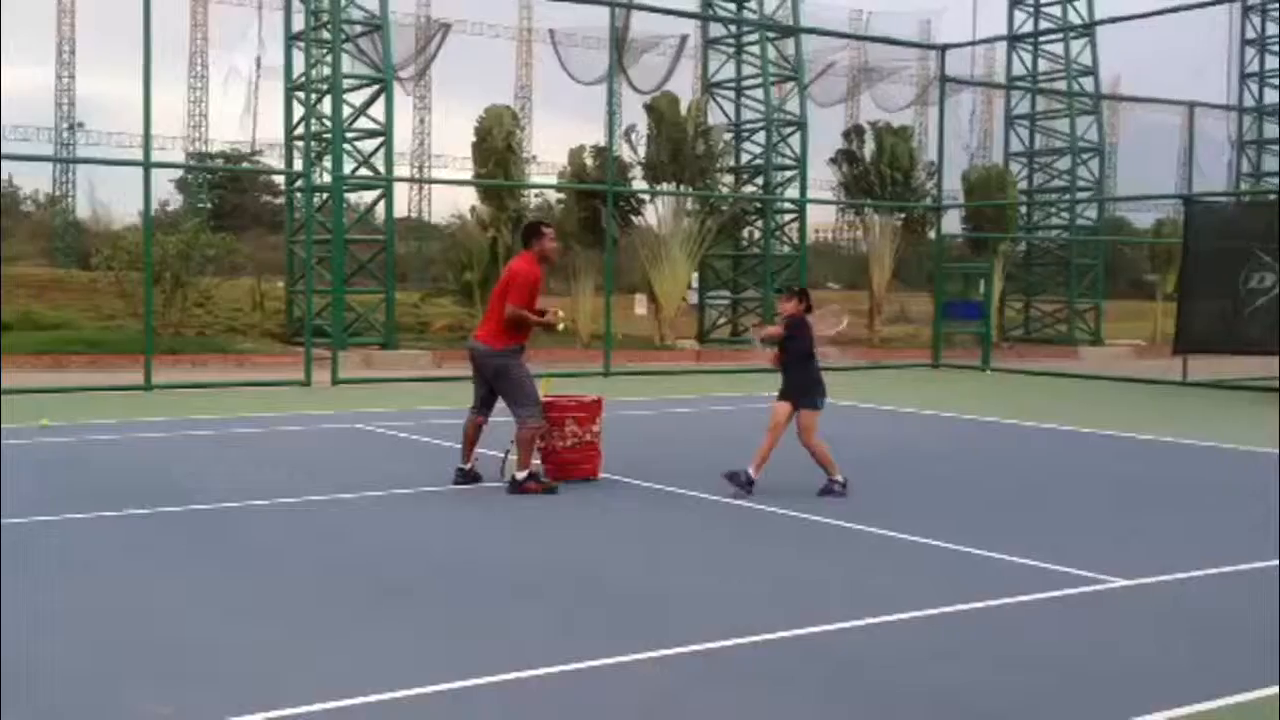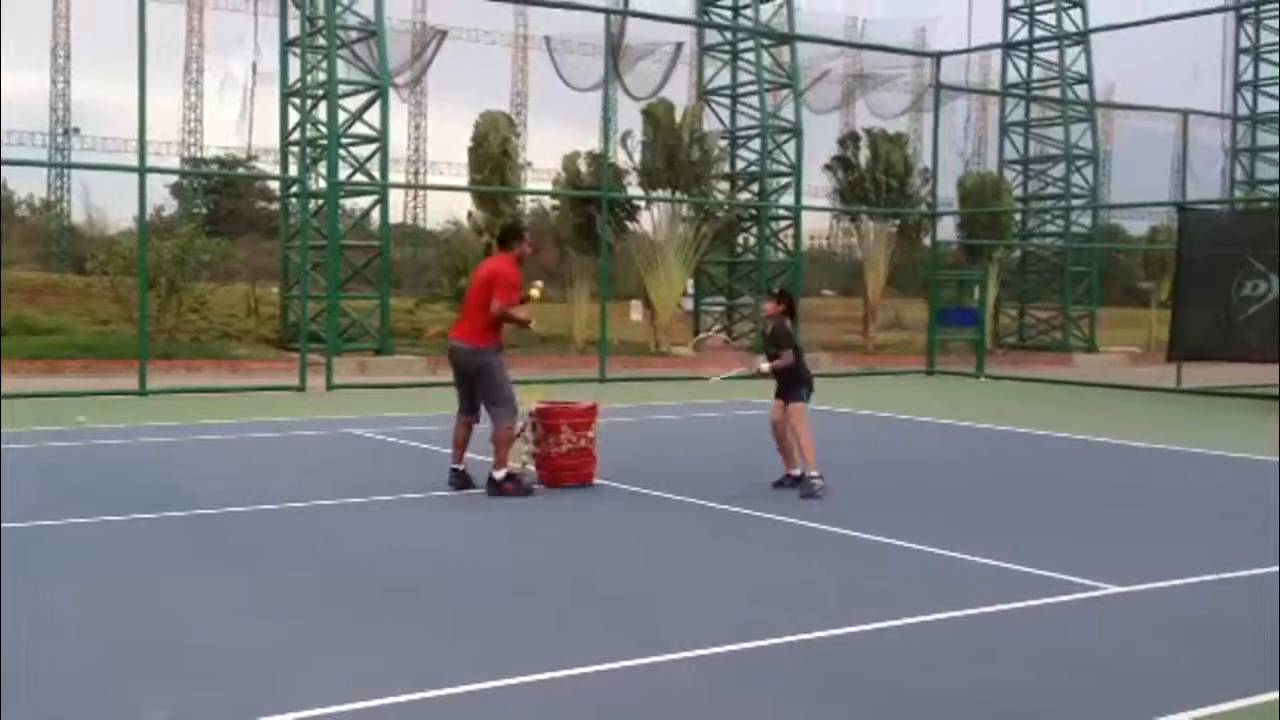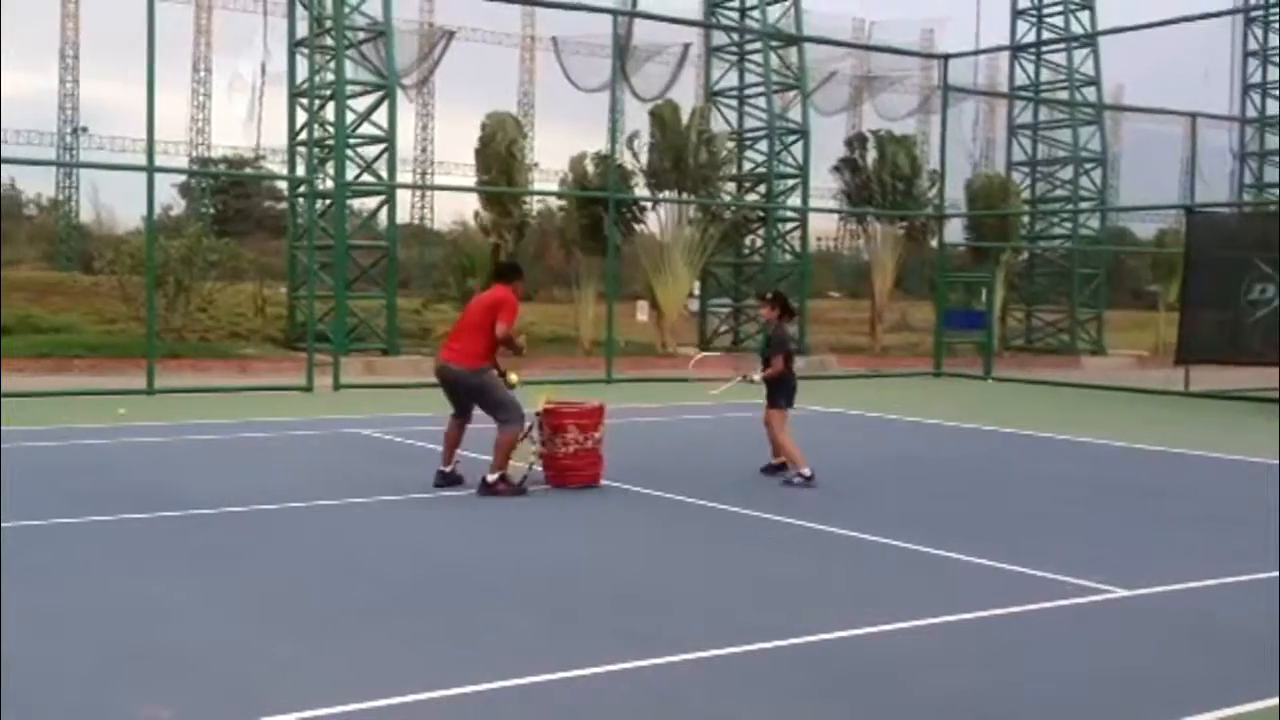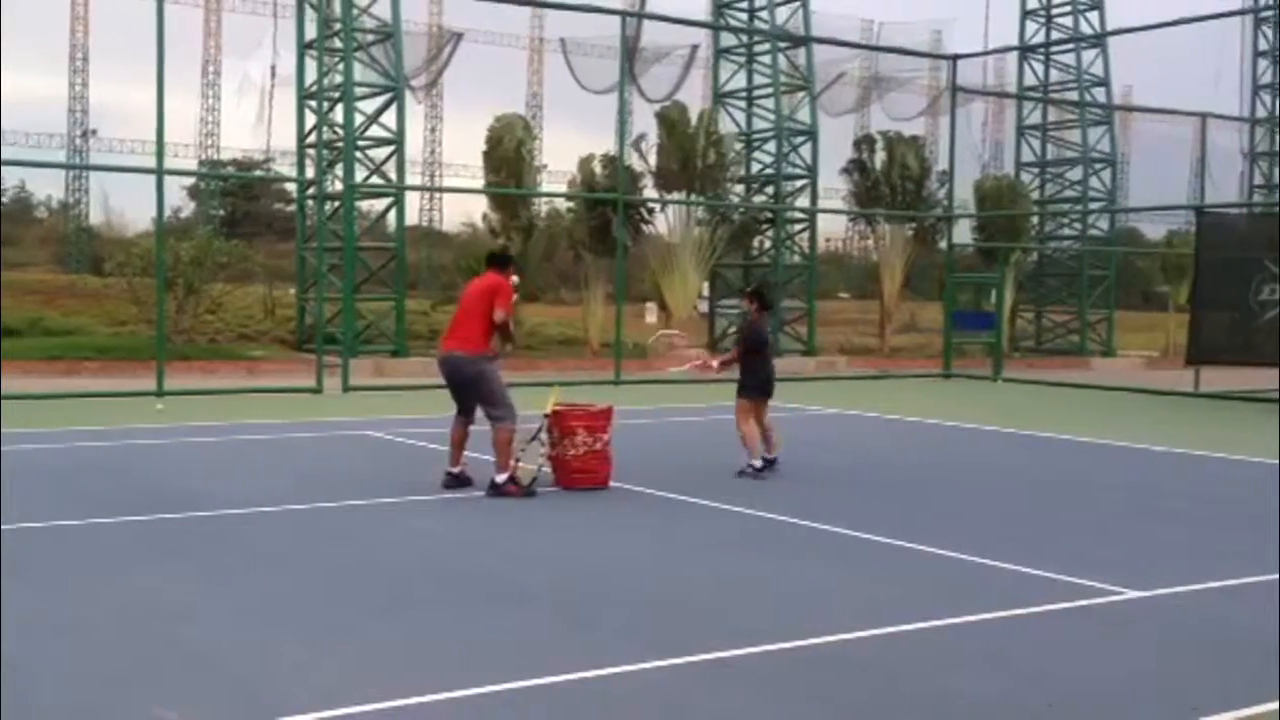
dt=0.4s
person 1, frame 1
left shoulder: (521, 265)
right shoulder: (526, 270)
right elbow: (512, 314)
left wrist: (541, 312)
right wrist: (543, 322)
left hip: (481, 344)
right hip: (501, 351)
left knee: (479, 410)
right knee: (530, 412)
left ankle: (465, 469)
right ankle: (522, 478)
person 1, frame 2
left shoulder: (487, 265)
right shoulder: (508, 270)
right elbow: (497, 311)
left wrist: (519, 300)
right wrist: (519, 319)
left hip: (459, 344)
right hip: (481, 349)
left knee: (467, 411)
right knee: (504, 411)
left ankle: (458, 470)
right ankle: (500, 476)
person 1, frame 3
left shoulder: (480, 298)
right shoulder: (508, 299)
right elbow: (502, 334)
left wrist: (499, 371)
right wrist: (517, 347)
left hip: (445, 364)
right hip: (471, 370)
left knee: (461, 415)
right knee: (513, 419)
left ankle: (445, 471)
right ankle: (494, 480)
person 1, frame 4
left shoulder: (474, 284)
right shoulder: (502, 284)
right elbow: (500, 318)
right wrist: (508, 336)
left hip: (447, 354)
right hip: (473, 357)
left knee: (464, 413)
right knee: (504, 416)
left ankle: (454, 472)
right ankle: (502, 479)
person 2, frame 1
left shoulder: (799, 323)
right shoulder: (787, 327)
left elbow: (767, 334)
right elbow: (780, 362)
left wrist: (763, 334)
right wrist: (772, 352)
left hip: (809, 388)
right hip: (789, 387)
left knee: (808, 439)
right knee: (774, 428)
left ankle: (837, 479)
right ankle: (748, 476)
person 2, frame 2
left shoulder: (780, 329)
right shoulder: (769, 330)
left elbow: (789, 360)
left wrist: (768, 367)
right wrist: (766, 366)
left hip: (799, 383)
right hip: (785, 383)
left knee: (797, 428)
right knee: (777, 425)
left ankle: (814, 477)
right ankle: (794, 473)
person 2, frame 3
left shoulder: (776, 335)
right shoulder: (775, 331)
left elbow: (778, 368)
left wrist: (759, 376)
right wrist: (761, 370)
left hip: (781, 387)
right hip: (779, 386)
left knee: (779, 431)
right knee: (770, 423)
left ankle: (804, 473)
right ankle: (778, 461)
person 2, frame 4
left shoulder: (749, 327)
right shoulder: (762, 324)
left elbow: (735, 355)
left wrist: (718, 362)
right wrist: (724, 361)
left hip: (752, 377)
right hip: (766, 377)
left knee: (744, 421)
right knee: (760, 418)
left ankle: (755, 464)
right ankle: (769, 457)
